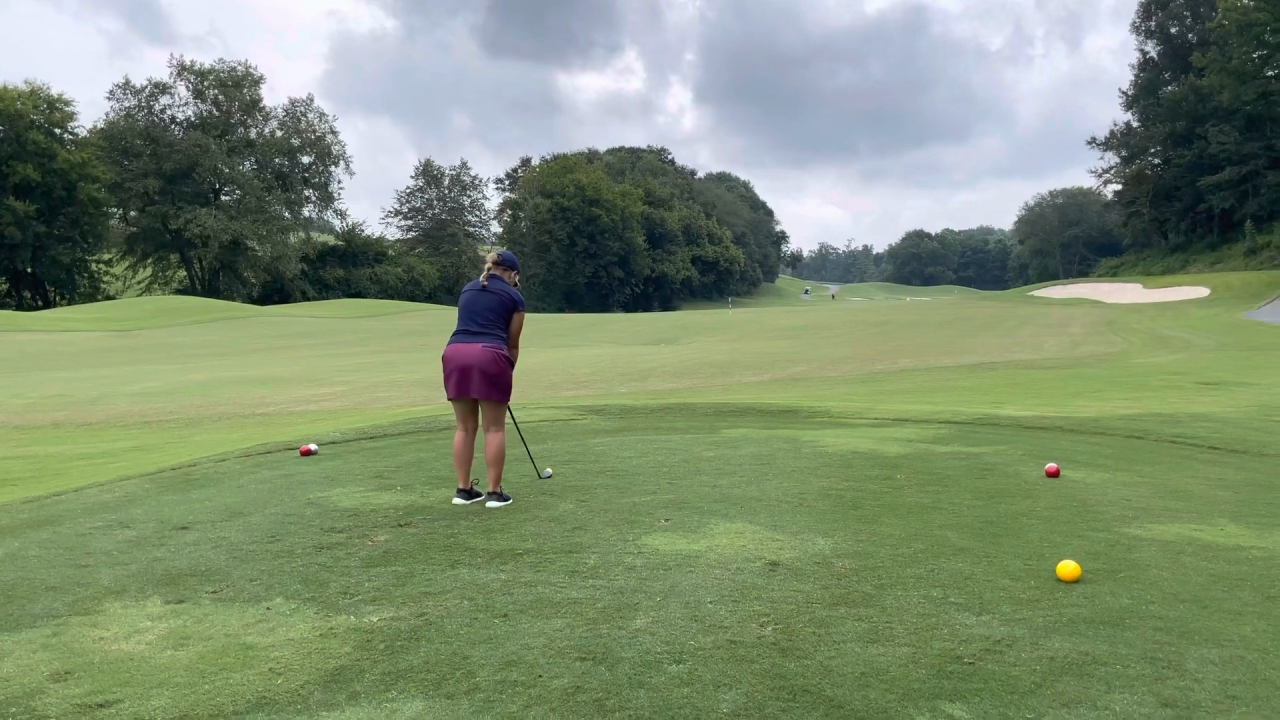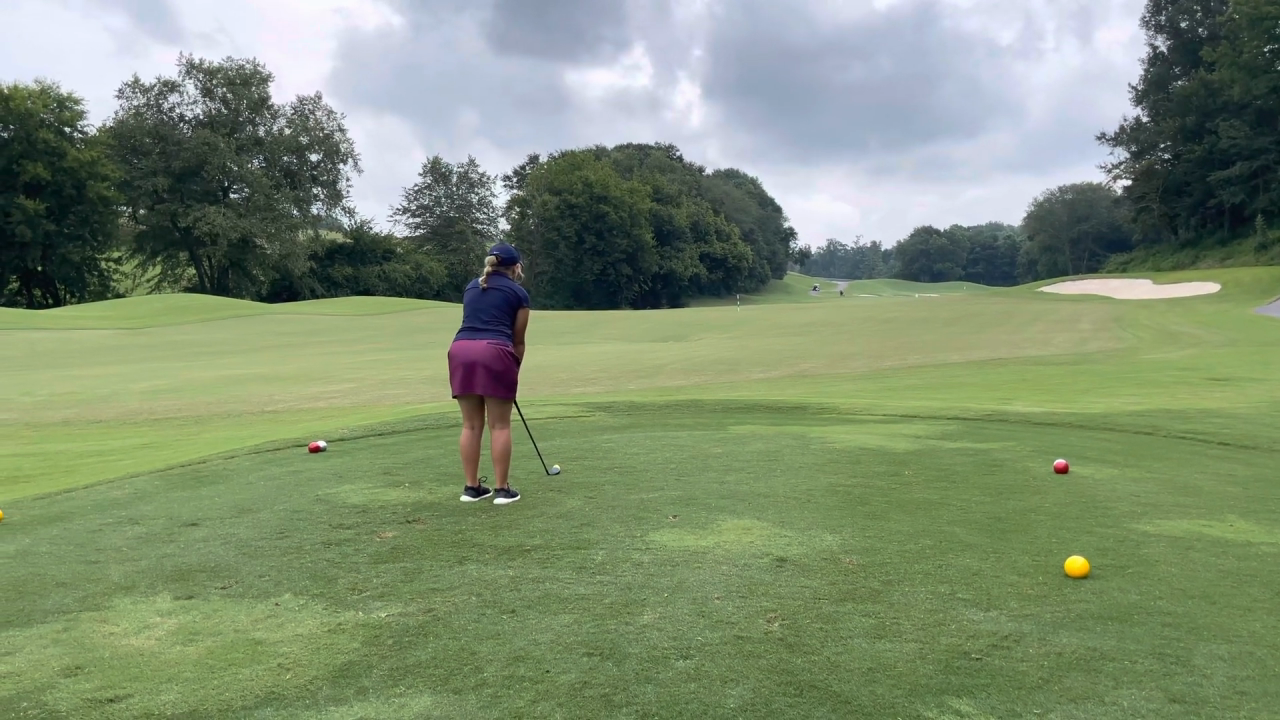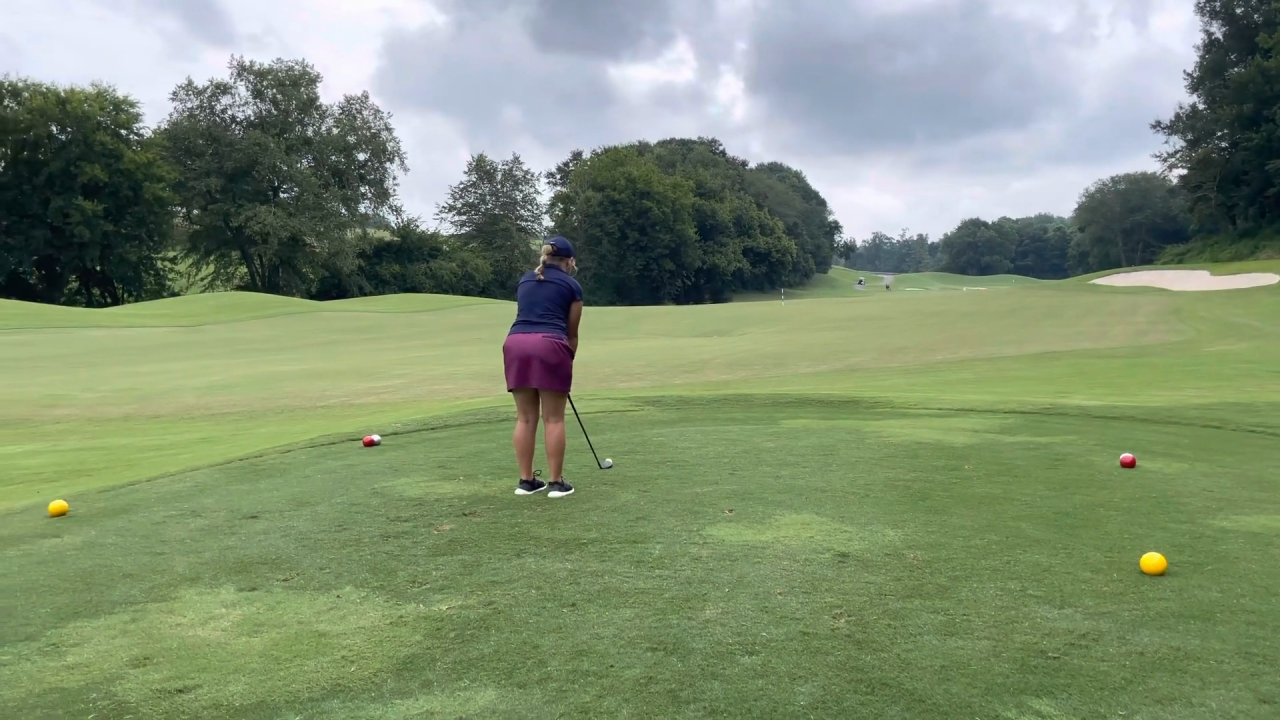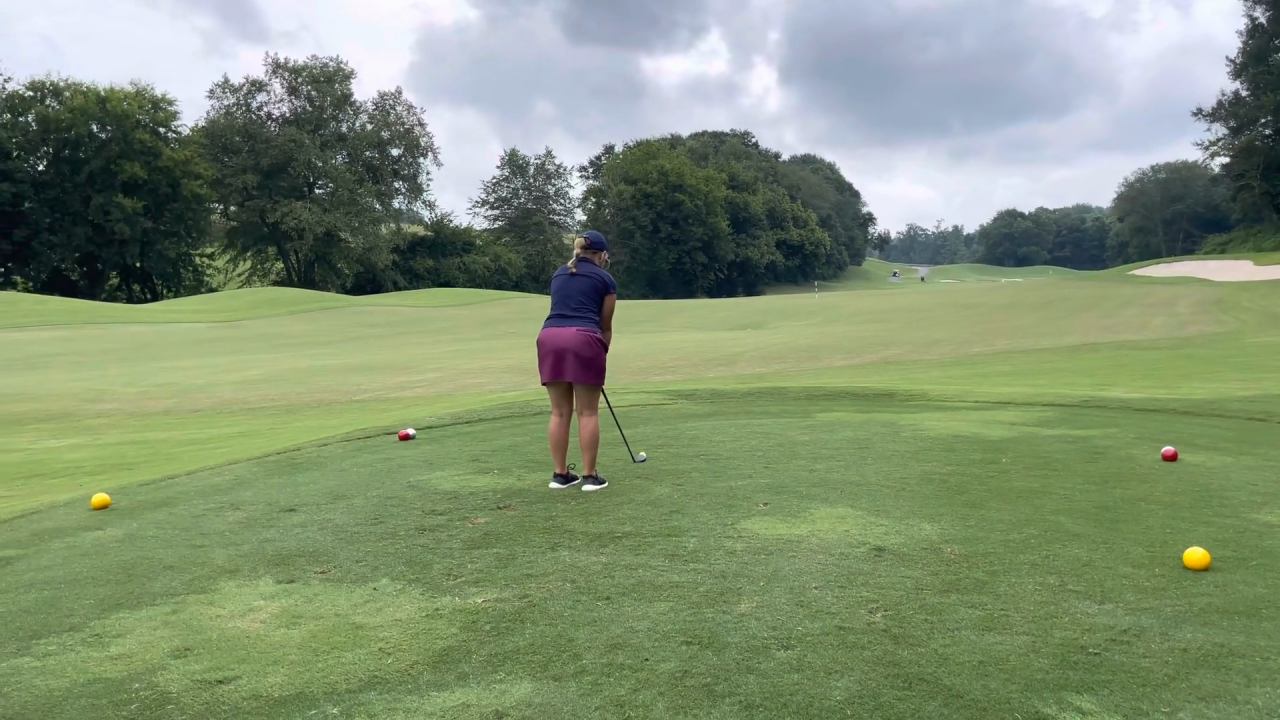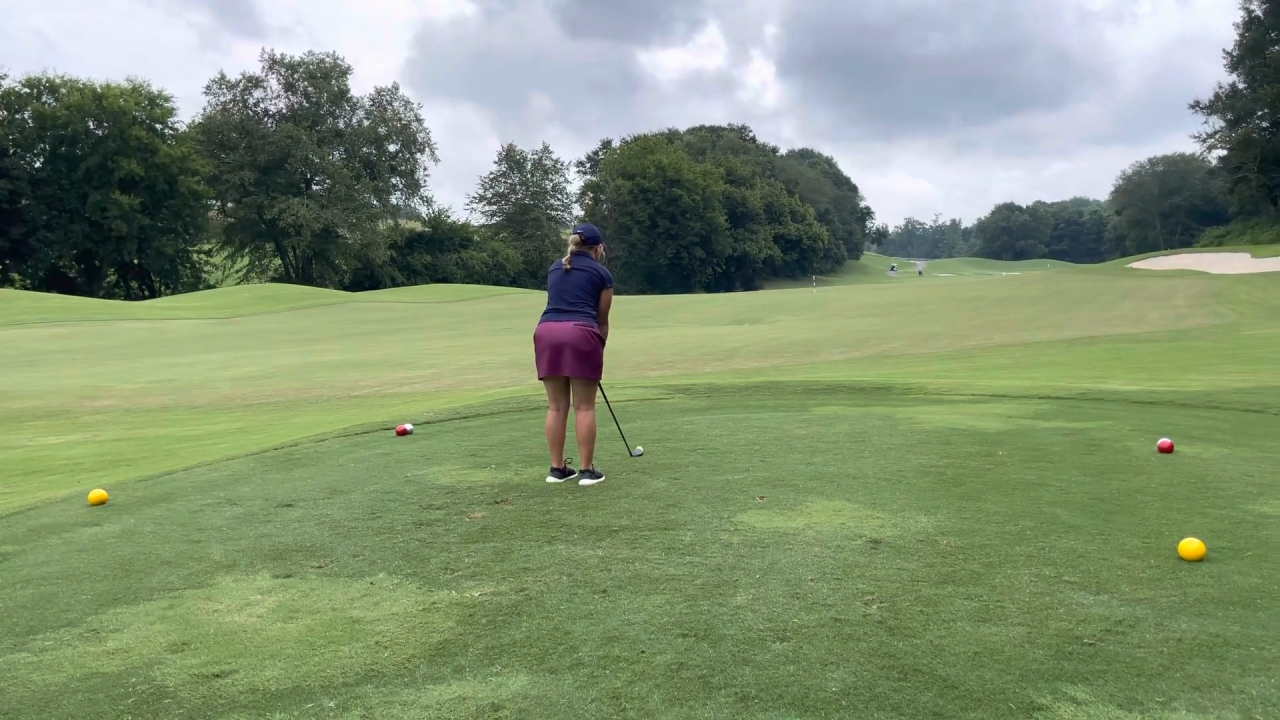
dt=1s
person 1, frame 1
left shoulder: (467, 290)
right shoulder: (514, 296)
right elbow: (512, 343)
left wrist: (503, 367)
right wrist: (508, 369)
left hip: (455, 353)
right hip: (489, 357)
left knee: (464, 427)
right knee: (494, 428)
left ankle: (463, 489)
right ankle: (494, 492)
person 1, frame 2
left shoulder: (472, 287)
right shoulder: (518, 293)
right elbow: (518, 340)
left wrist: (510, 366)
right wrist: (515, 369)
left hip: (461, 350)
right hip: (495, 353)
left knee: (471, 425)
right knee: (499, 426)
left ankle: (471, 487)
right ankle: (502, 489)
person 1, frame 3
left shoulder: (525, 280)
right shoulder: (571, 285)
right elbow: (572, 333)
right wrist: (569, 360)
left hip: (516, 343)
right hip: (550, 346)
left knee: (525, 418)
right knee: (553, 419)
left ankle: (526, 480)
right ankle: (556, 483)
person 1, frame 4
left shoulder: (559, 273)
right shoulder: (605, 279)
right elbow: (605, 325)
right wrist: (603, 352)
left hip: (550, 337)
right hip: (584, 340)
left knee: (559, 412)
right knee: (587, 412)
left ankle: (560, 474)
right ankle: (590, 476)
person 1, frame 5
left shoulder: (555, 268)
right shoulder: (601, 273)
right elbow: (602, 319)
right wrist: (600, 347)
left hip: (547, 332)
right hip: (581, 334)
left knee: (557, 407)
right knee: (584, 407)
left ankle: (557, 468)
right ankle: (587, 470)
